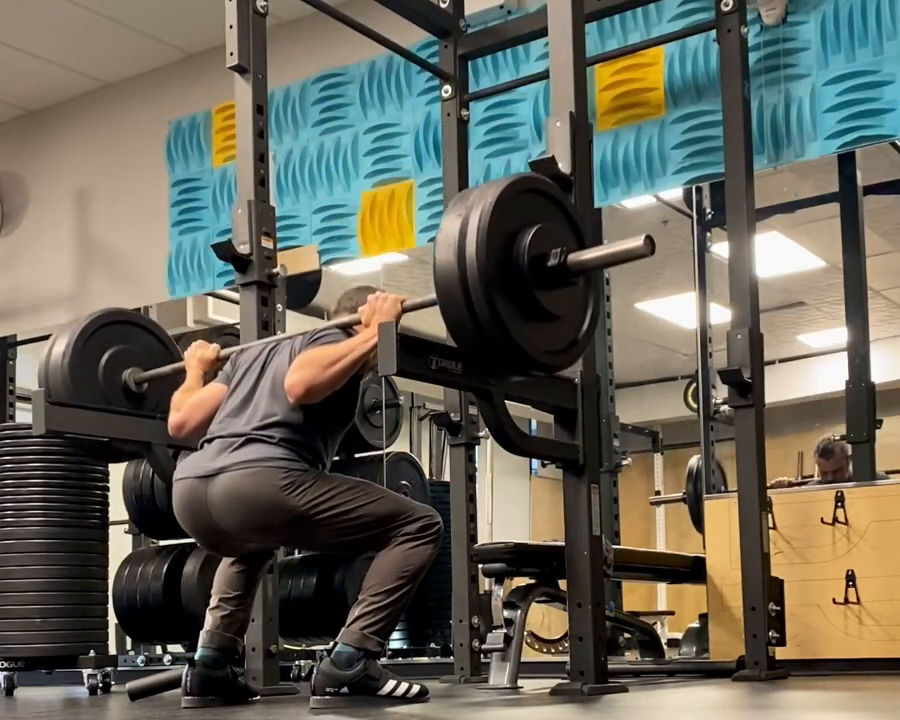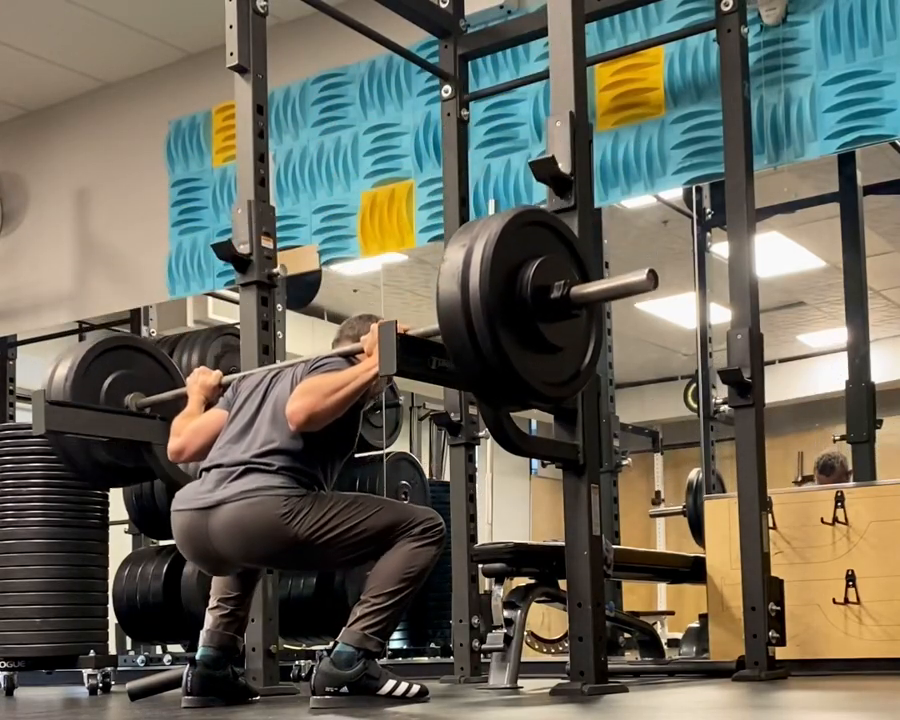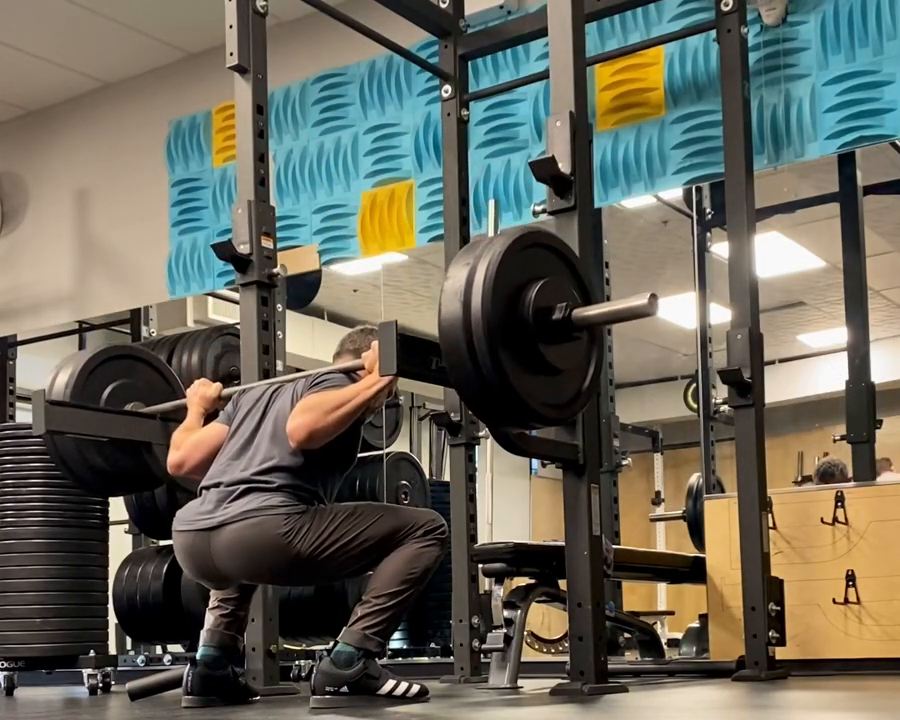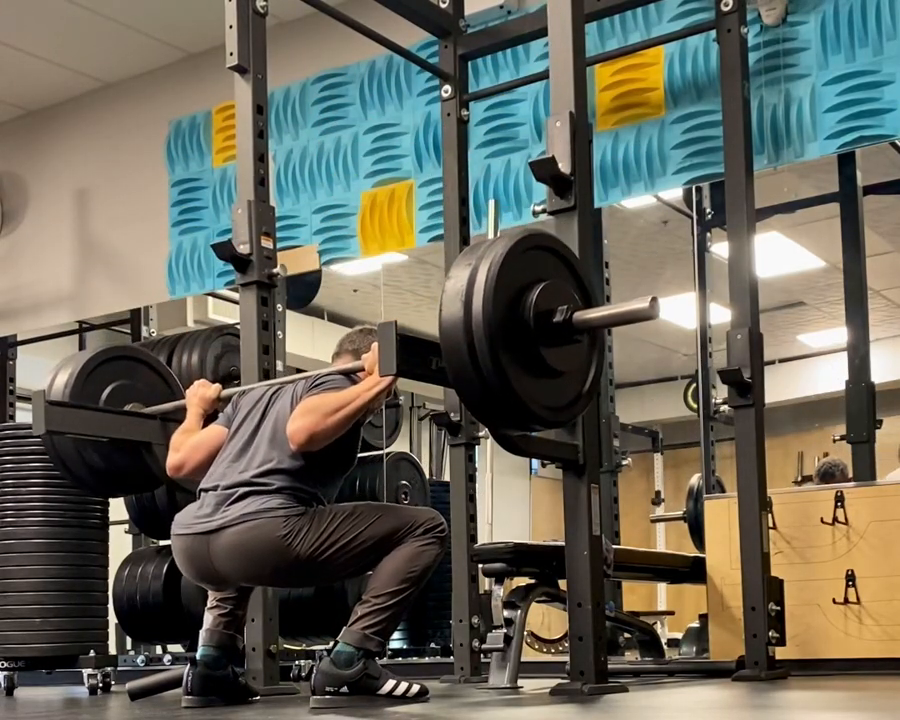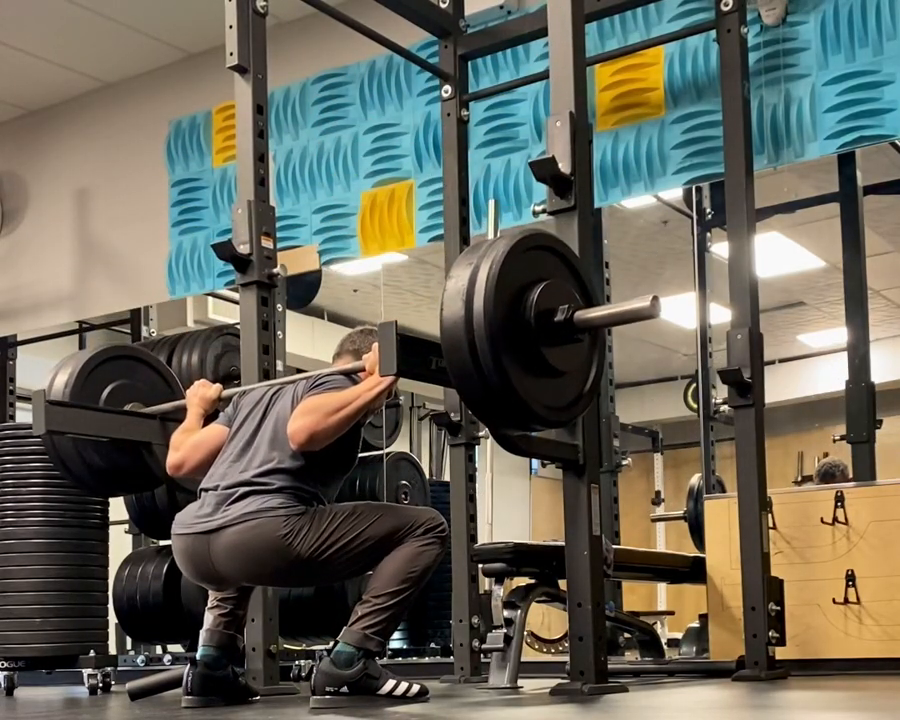
dt=0.3s
person 1, frame 1
left shoulder: (255, 351)
right shoulder: (338, 341)
left elbow: (180, 421)
right elbow: (300, 384)
left wrist: (196, 371)
right wrist: (377, 335)
left hip: (189, 492)
right hip: (257, 483)
left knee: (249, 544)
right knee: (418, 526)
left ankle: (211, 667)
right ankle: (348, 667)
person 1, frame 2
left shoulder: (255, 378)
right shoulder: (340, 367)
left elbow: (180, 447)
right elbow: (302, 412)
left wrist: (197, 397)
right wrist: (378, 362)
left hip: (189, 523)
right hip: (258, 511)
right knee: (422, 529)
left ankle: (210, 667)
right ankle: (347, 666)
person 1, frame 3
left shoulder: (257, 392)
right shoulder: (339, 383)
left elbow: (180, 460)
right elbow: (302, 429)
left wrist: (197, 408)
right wrist: (380, 378)
left hip: (191, 542)
right hip: (260, 531)
right knee: (424, 530)
left ankle: (211, 666)
right ankle: (347, 667)
person 1, frame 4
left shoulder: (255, 393)
right shoulder: (340, 383)
left elbow: (179, 462)
right elbow: (302, 432)
left wrist: (196, 409)
right wrist: (380, 379)
left hip: (190, 545)
right hip: (259, 534)
right knee: (424, 529)
left ankle: (211, 667)
right ankle: (346, 667)
person 1, frame 5
left shoulder: (257, 394)
right shoulder: (341, 385)
left elbow: (179, 461)
right elbow: (303, 431)
left wrist: (197, 409)
right wrist: (380, 380)
left hip: (189, 546)
right hip: (261, 535)
right knee: (425, 528)
left ankle: (211, 666)
right ankle: (347, 667)
